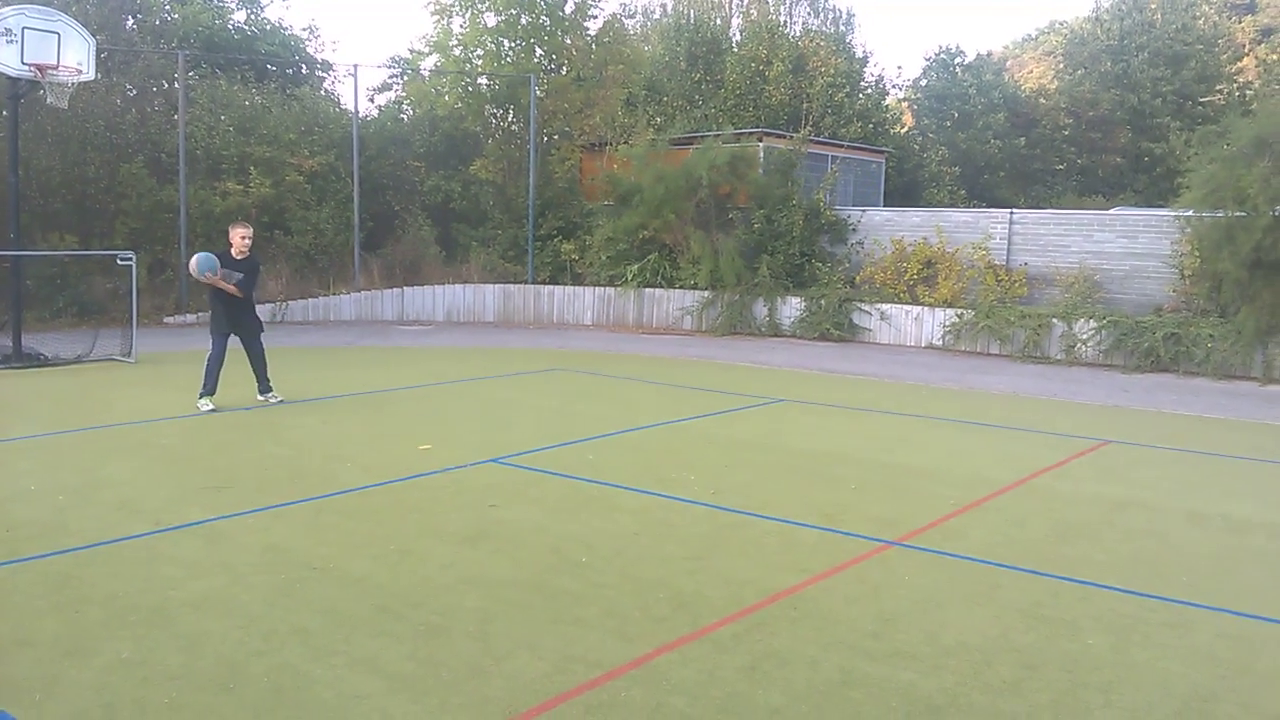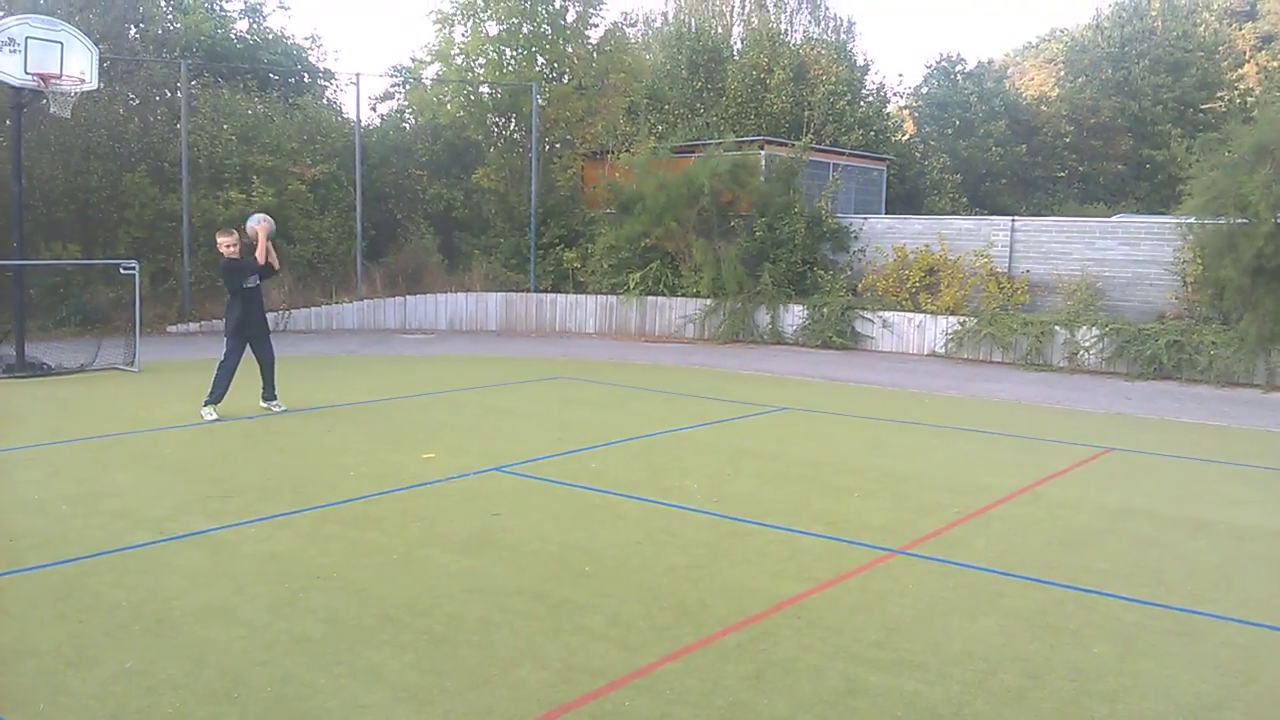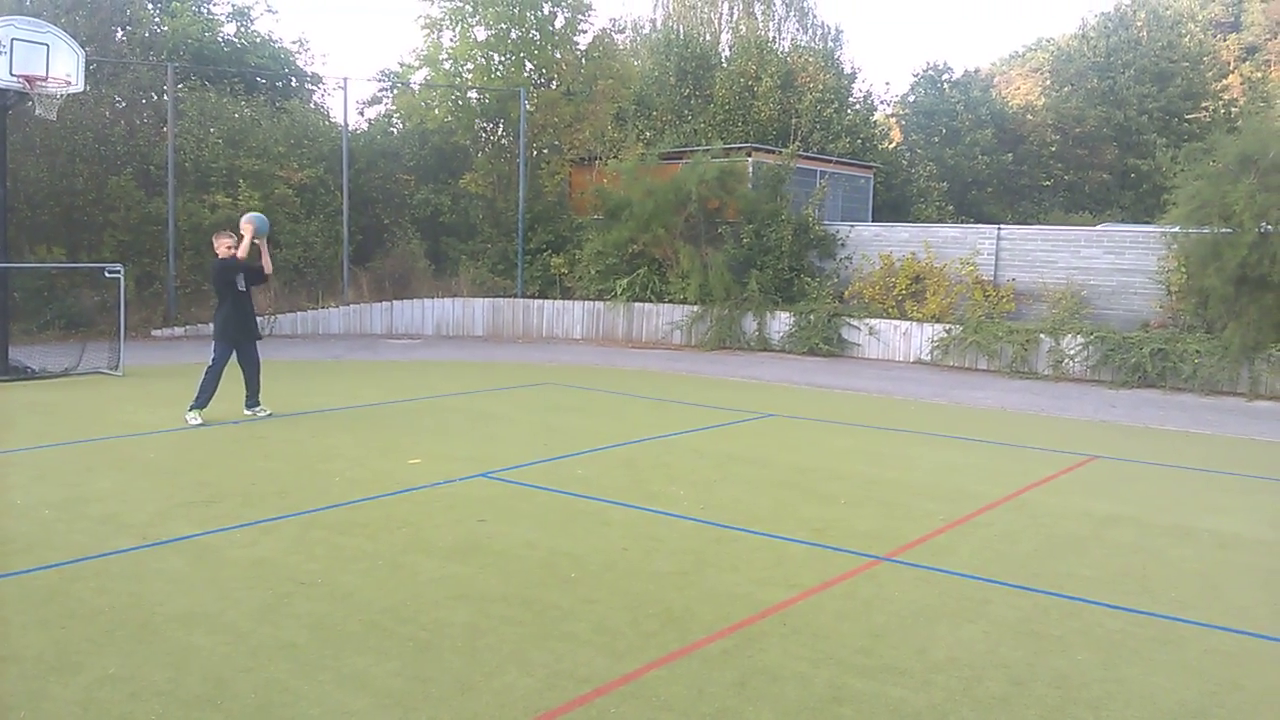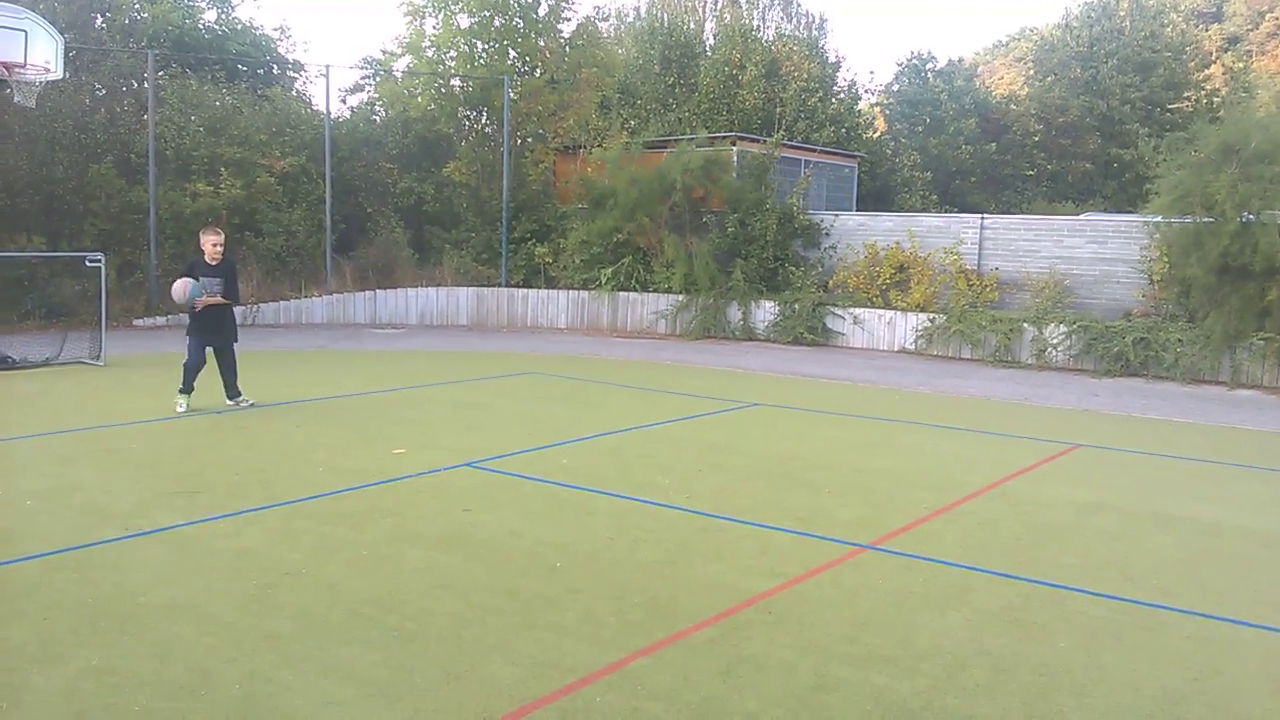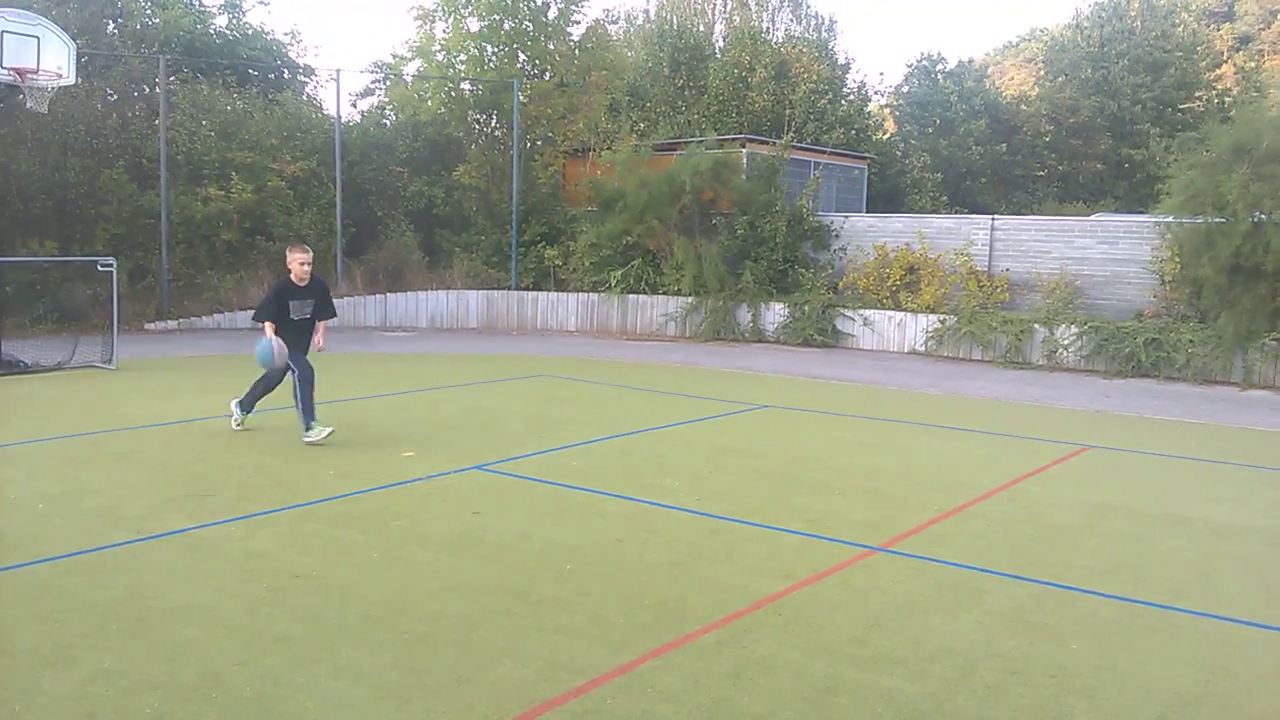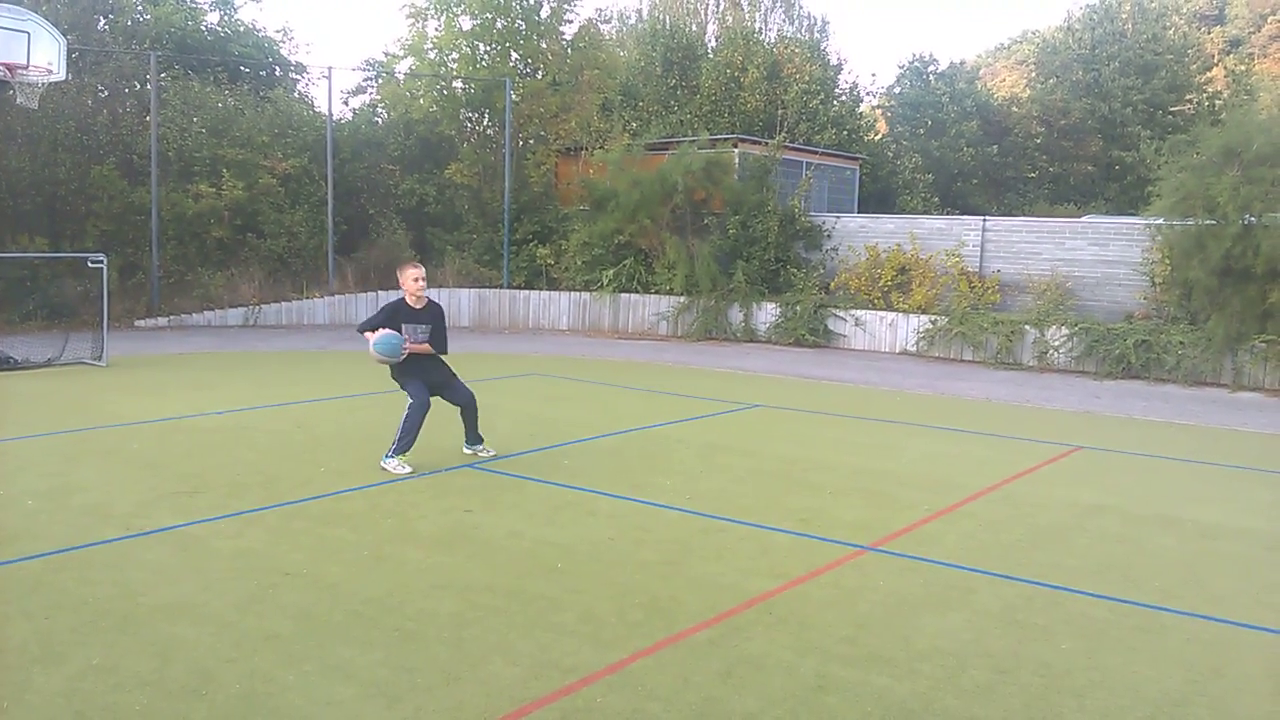
dt=0.7s
person 1, frame 1
left shoulder: (252, 264)
right shoulder: (219, 257)
left elbow: (242, 291)
right elbow: (206, 275)
left wrist: (218, 283)
right wrist: (206, 277)
left hip: (245, 316)
right hip: (221, 315)
left knee: (257, 352)
right knee: (216, 354)
left ankle: (265, 390)
right ankle: (205, 396)
person 1, frame 2
left shoulder: (248, 262)
right shoulder: (227, 264)
left elbow: (273, 267)
right elbow: (259, 264)
left wrist: (265, 241)
right wrist: (263, 234)
left hip: (257, 322)
right hip: (238, 324)
left knee: (268, 359)
right knee: (228, 364)
left ankle: (269, 398)
right ankle: (210, 405)
person 1, frame 3
left shoulder: (242, 267)
right shoulder: (221, 267)
left elbow: (266, 274)
right elbow: (242, 256)
left wrist: (263, 247)
right wrist: (248, 235)
left hip: (246, 326)
right hip: (226, 328)
left knee: (252, 366)
right knee: (216, 367)
left ankle: (252, 404)
right ankle: (195, 409)
person 1, frame 4
left shoulder: (228, 266)
right shoulder: (194, 266)
left elbow: (231, 298)
left wrist: (209, 301)
left hip: (223, 322)
right hip: (199, 323)
left knee: (227, 360)
right knee: (195, 360)
left ankle: (233, 395)
right ankle: (184, 393)
person 1, frame 5
left shoulder: (319, 286)
right shoulder: (281, 287)
left elbow: (324, 315)
right elbow: (268, 317)
left wrist: (320, 334)
right wrist: (271, 336)
left hip: (304, 339)
right hip: (285, 338)
left knee: (275, 377)
right knee: (304, 372)
left ankle: (241, 406)
right ankle: (310, 428)
person 1, frame 6
left shoulder: (435, 310)
right shoulder: (393, 310)
left elbow: (436, 346)
right elbow: (366, 330)
left wrist: (412, 347)
right wrist: (376, 336)
left hip: (430, 364)
right hip: (405, 367)
left knee: (466, 399)
right knee: (420, 402)
left ankle: (473, 442)
right ankle: (393, 456)
